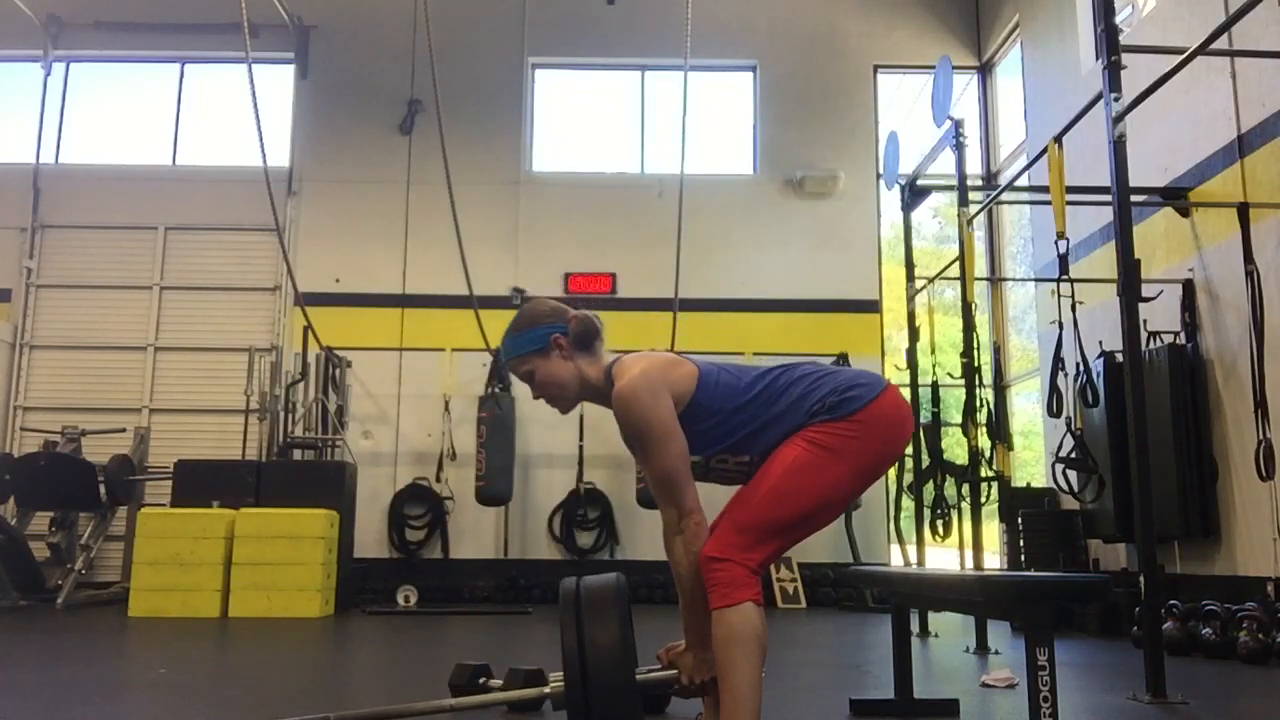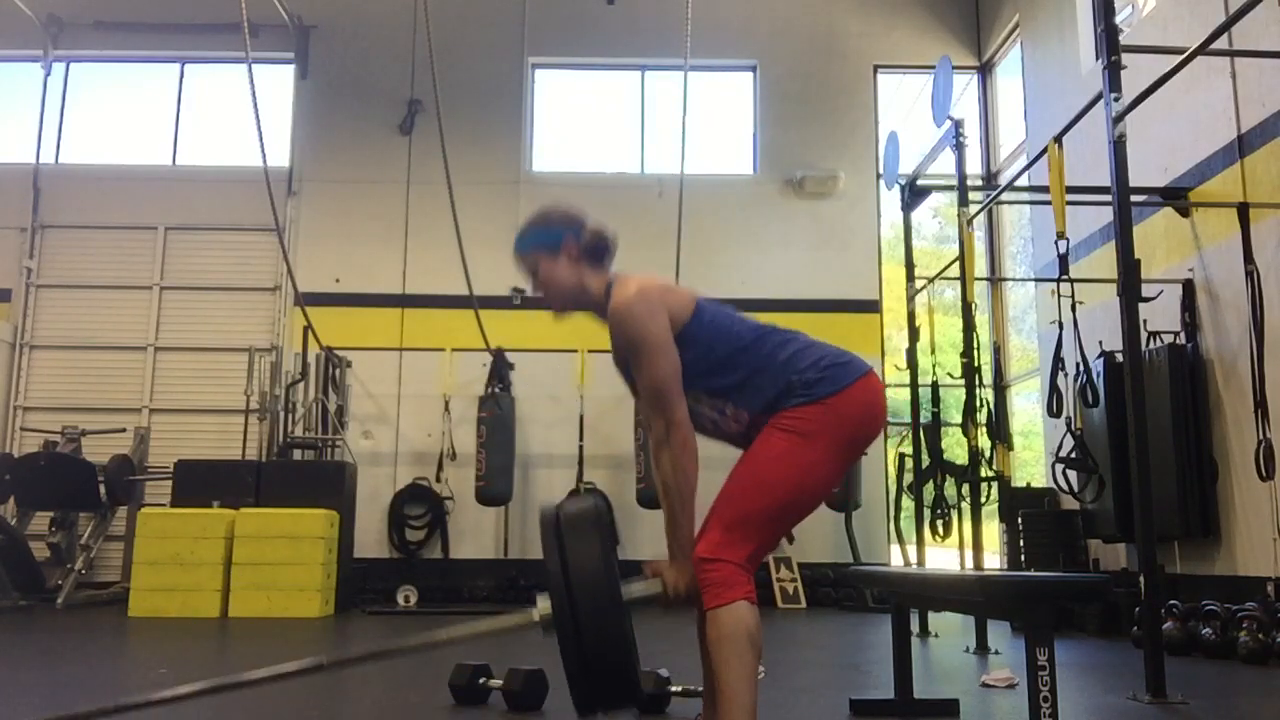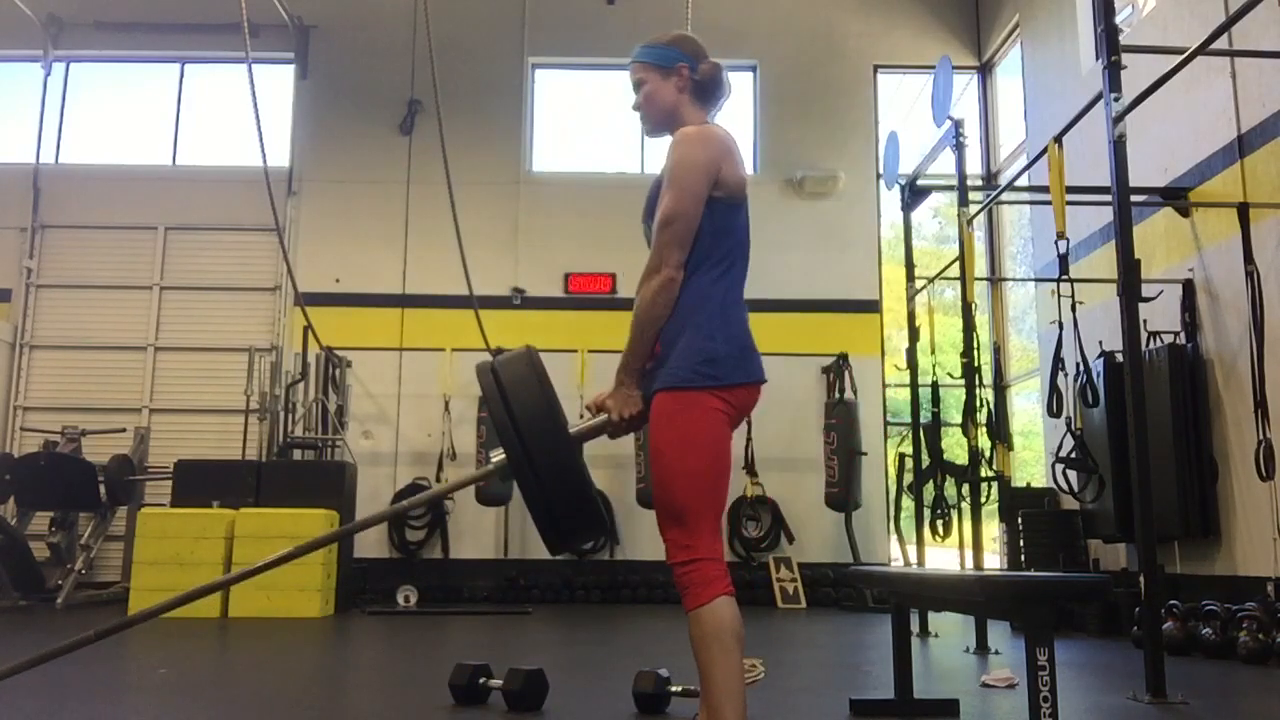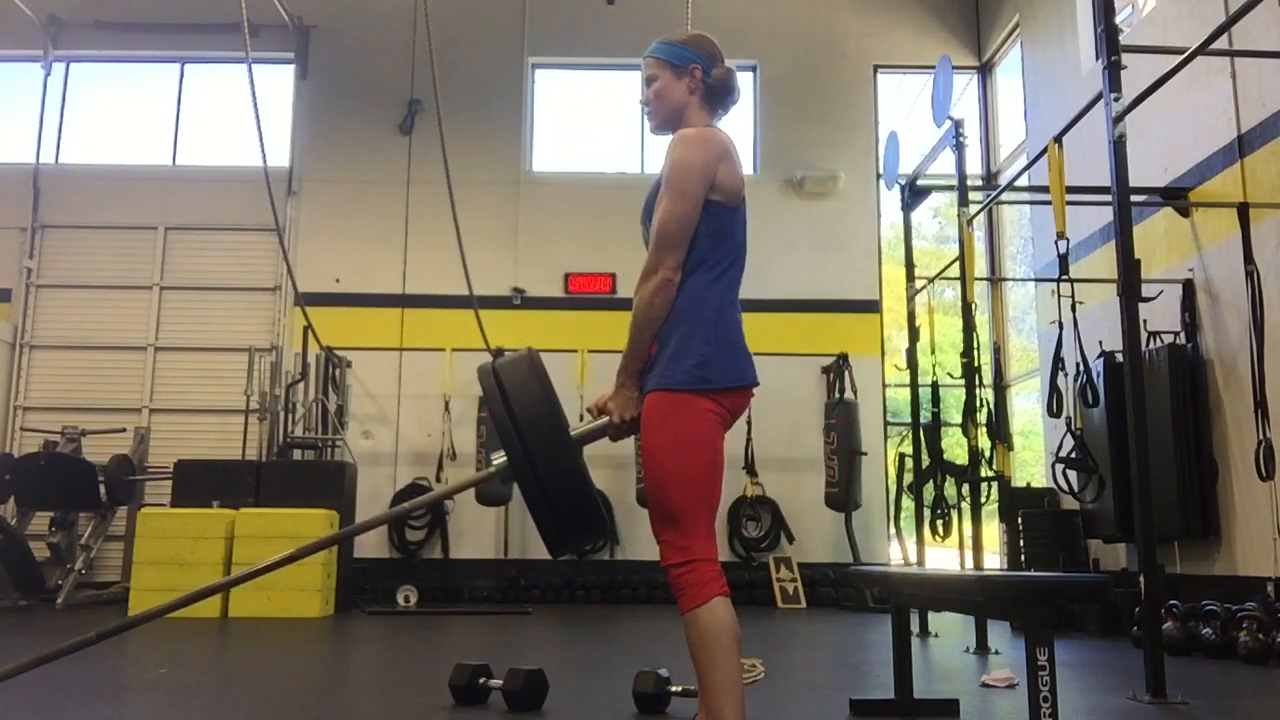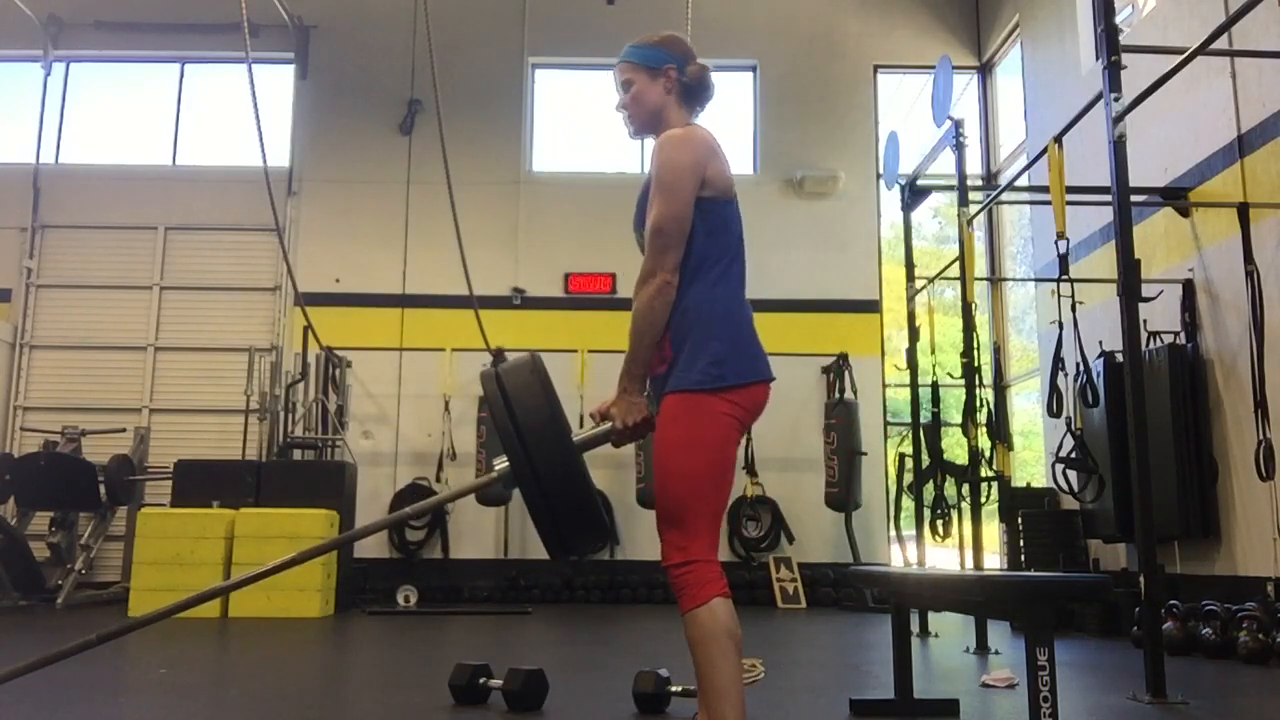
dt=0.5s
person 1, frame 1
left shoulder: (635, 388)
right shoulder: (630, 395)
left elbow: (688, 520)
right elbow: (677, 521)
left wrist: (699, 645)
right wrist: (698, 640)
left hip: (859, 415)
right hip: (850, 420)
left knee: (728, 561)
right knee: (725, 557)
person 1, frame 2
left shoulder: (634, 300)
right shoulder: (625, 316)
left elbow: (678, 434)
right elbow: (665, 435)
left wrist: (680, 550)
right wrist: (681, 550)
left hip: (829, 400)
right hip: (818, 405)
left knee: (721, 562)
right knee: (720, 560)
person 1, frame 3
left shoulder: (697, 143)
right shoulder: (701, 152)
left elbow: (665, 273)
left wrist: (626, 383)
right wrist: (639, 383)
left hip: (699, 371)
right hip: (707, 369)
left knee: (694, 556)
right knee: (693, 552)
person 1, frame 4
left shoulder: (697, 144)
right shoulder: (704, 152)
left elbow: (663, 274)
left wrist: (625, 384)
right wrist: (638, 384)
left hip: (692, 371)
right hip: (699, 369)
left knee: (690, 560)
right knee: (689, 556)
person 1, frame 5
left shoulder: (681, 144)
right shoulder: (688, 151)
left elbow: (660, 279)
left wrist: (628, 390)
right wrist: (641, 390)
left hip: (708, 374)
right hip: (710, 373)
left knee: (689, 560)
right knee: (690, 557)
